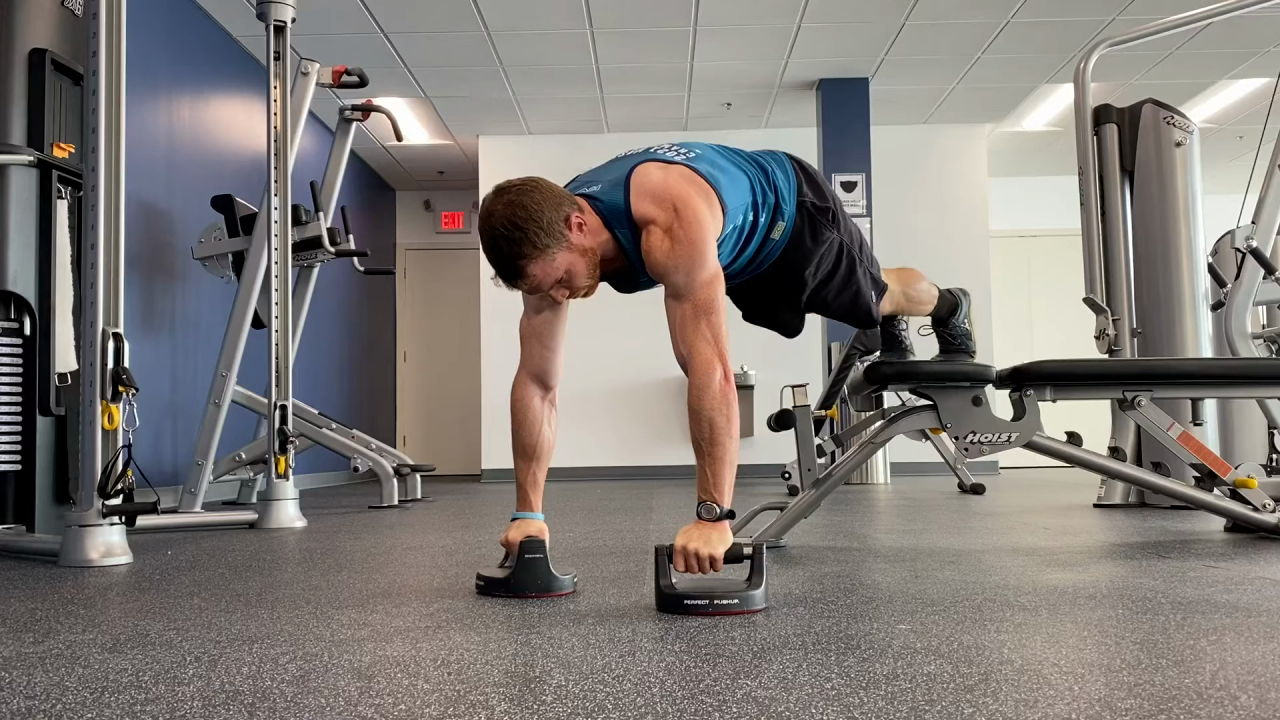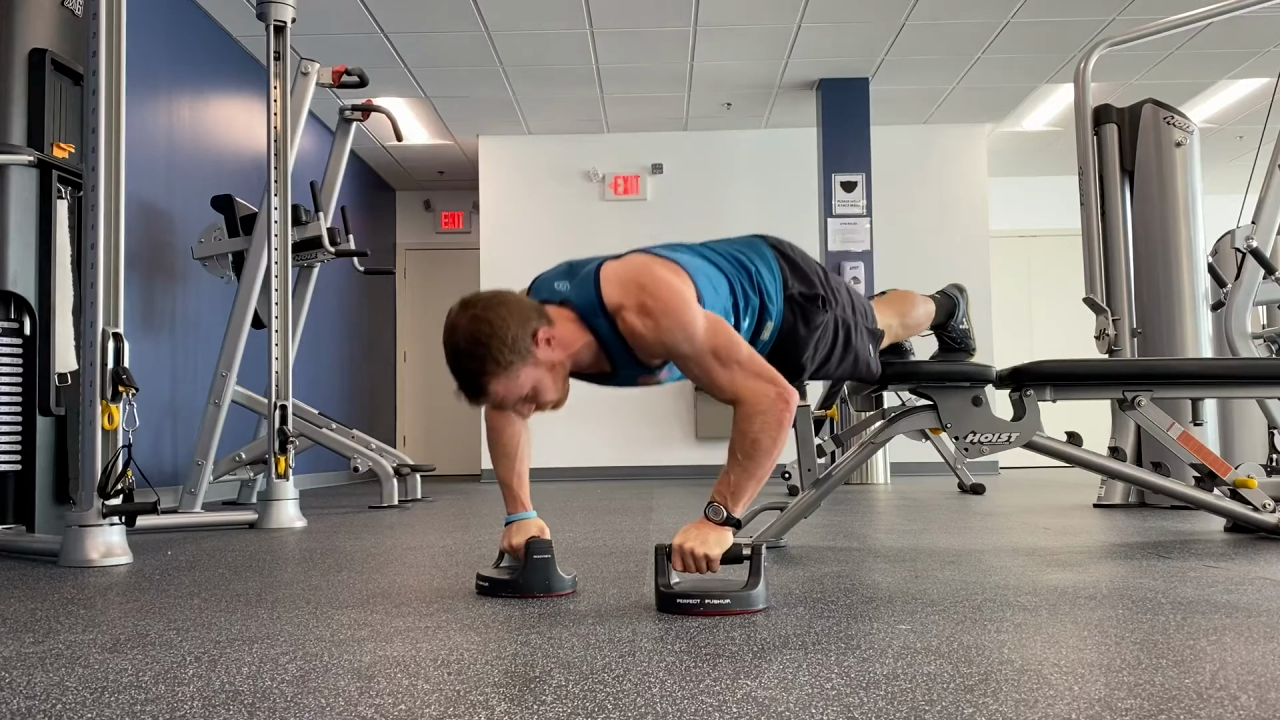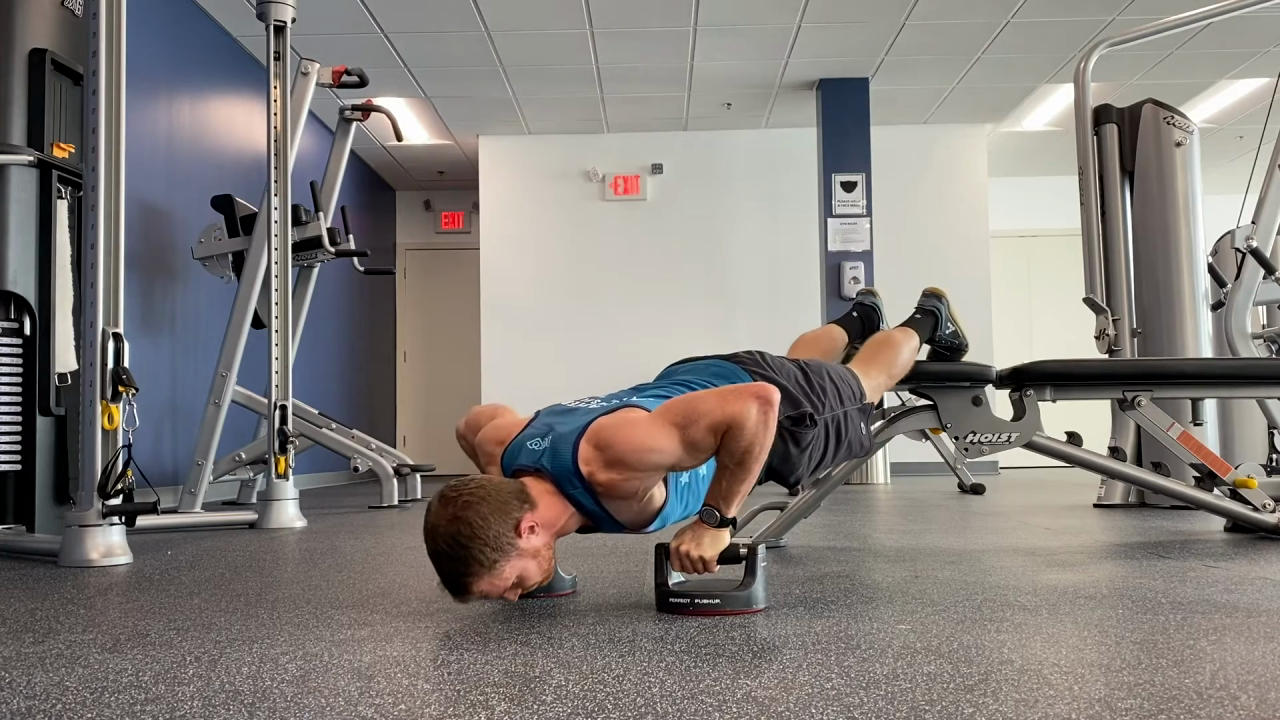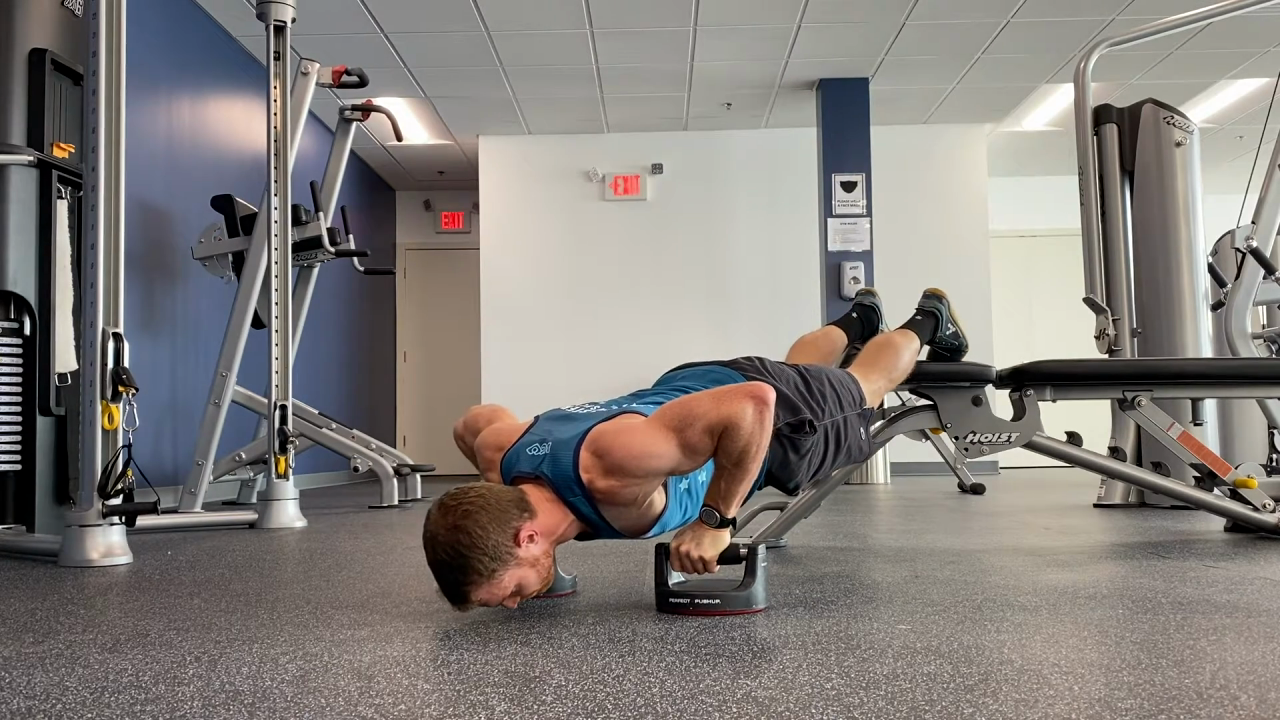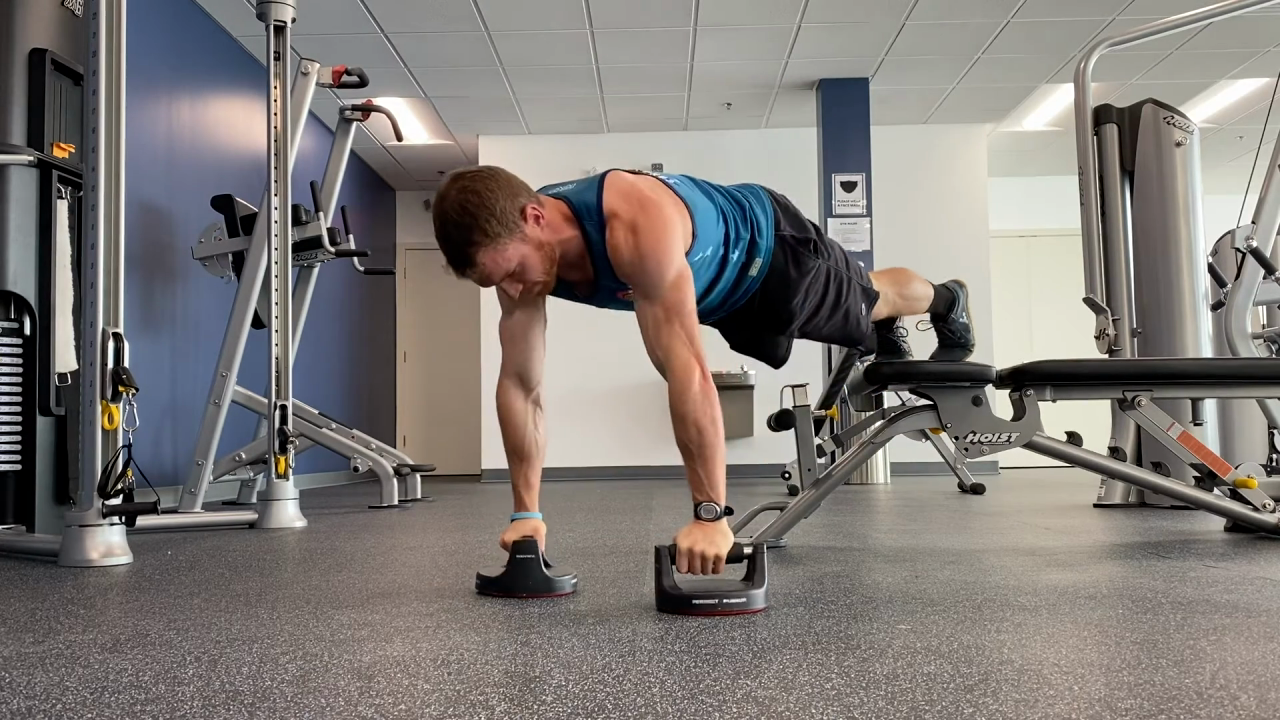
dt=1s
person 1, frame 1
left shoulder: (670, 220)
right shoulder: (549, 238)
left elbow: (710, 371)
right elbow: (535, 381)
left wrist: (713, 516)
right wrist: (528, 512)
left hip: (792, 210)
right hip: (744, 250)
left knee: (875, 296)
left ankle: (950, 309)
right ankle: (892, 335)
person 1, frame 2
left shoulder: (644, 310)
right shoulder: (525, 318)
left elbow: (772, 399)
right elbow: (498, 405)
left wrist: (719, 519)
right wrist: (520, 513)
left hip: (777, 289)
right hip: (723, 299)
left knee: (877, 330)
left ankle: (945, 308)
right ankle: (874, 299)
person 1, frame 3
left shoulder: (612, 462)
right shoulder: (502, 452)
left elbow: (759, 405)
right elbow: (473, 421)
left wrist: (714, 522)
left hip: (772, 408)
right hip: (690, 386)
left knee: (864, 384)
right knee: (801, 364)
left ankle: (928, 319)
right ankle: (860, 318)
person 1, frame 4
left shoulder: (610, 467)
right shoulder: (501, 458)
left elbow: (753, 404)
right elbow: (472, 419)
left wrist: (714, 522)
left hip: (770, 415)
right hip: (689, 392)
left knee: (861, 387)
right knee: (797, 368)
left ankle: (930, 320)
right ankle: (859, 317)
person 1, frame 5
left shoulder: (636, 223)
right shoulder: (517, 245)
left elbow: (688, 375)
right elbow: (518, 385)
left wrist: (711, 515)
right wrist: (526, 512)
left hip: (772, 249)
right hip: (725, 283)
left knee: (869, 299)
left ankle: (946, 303)
right ankle: (884, 334)
